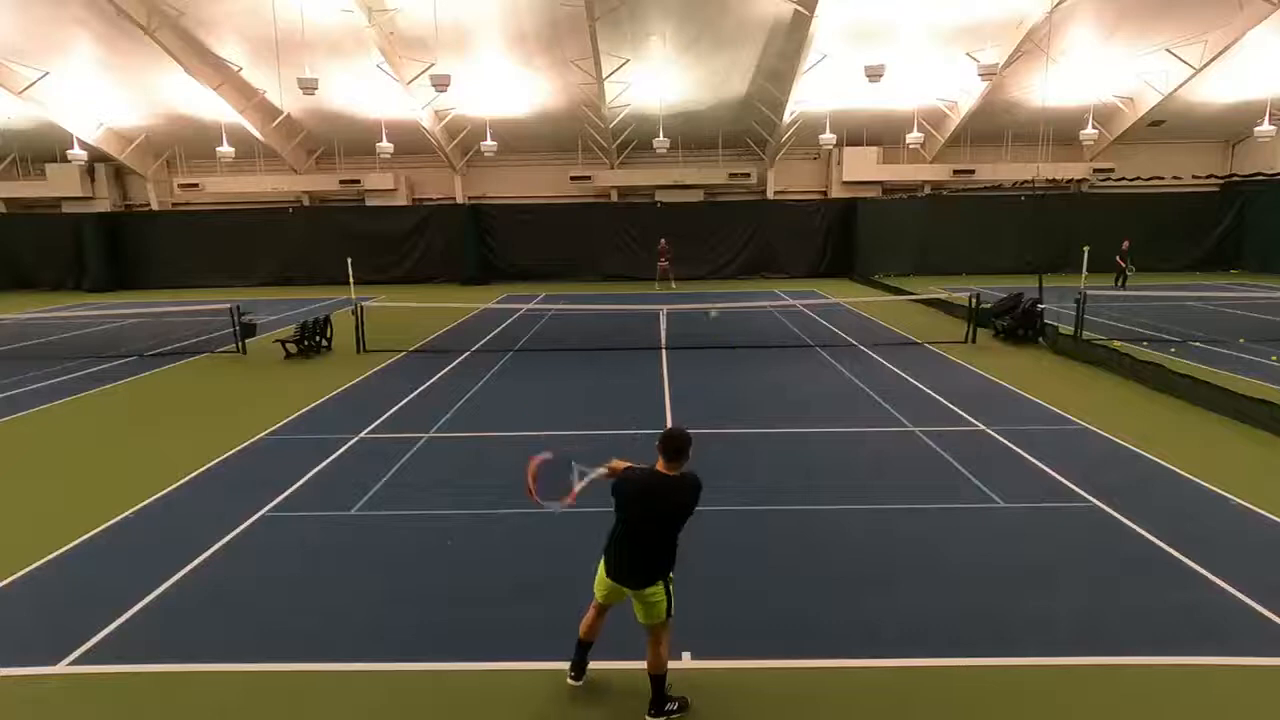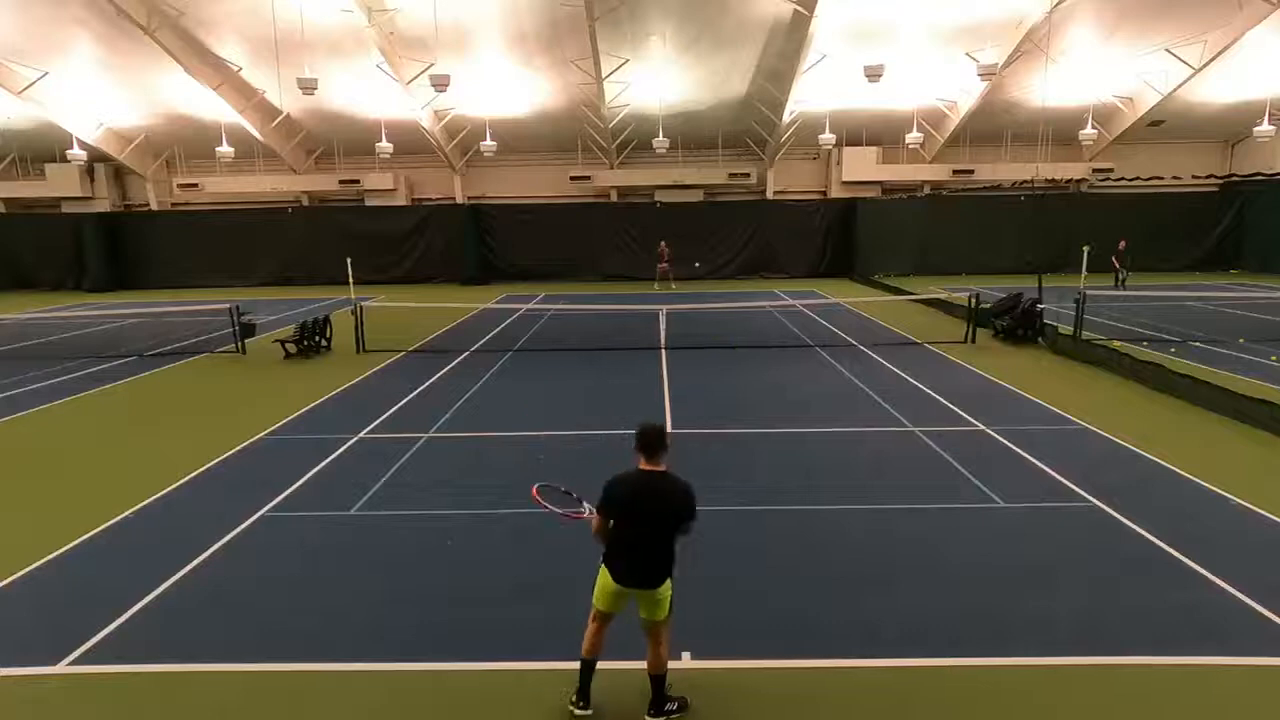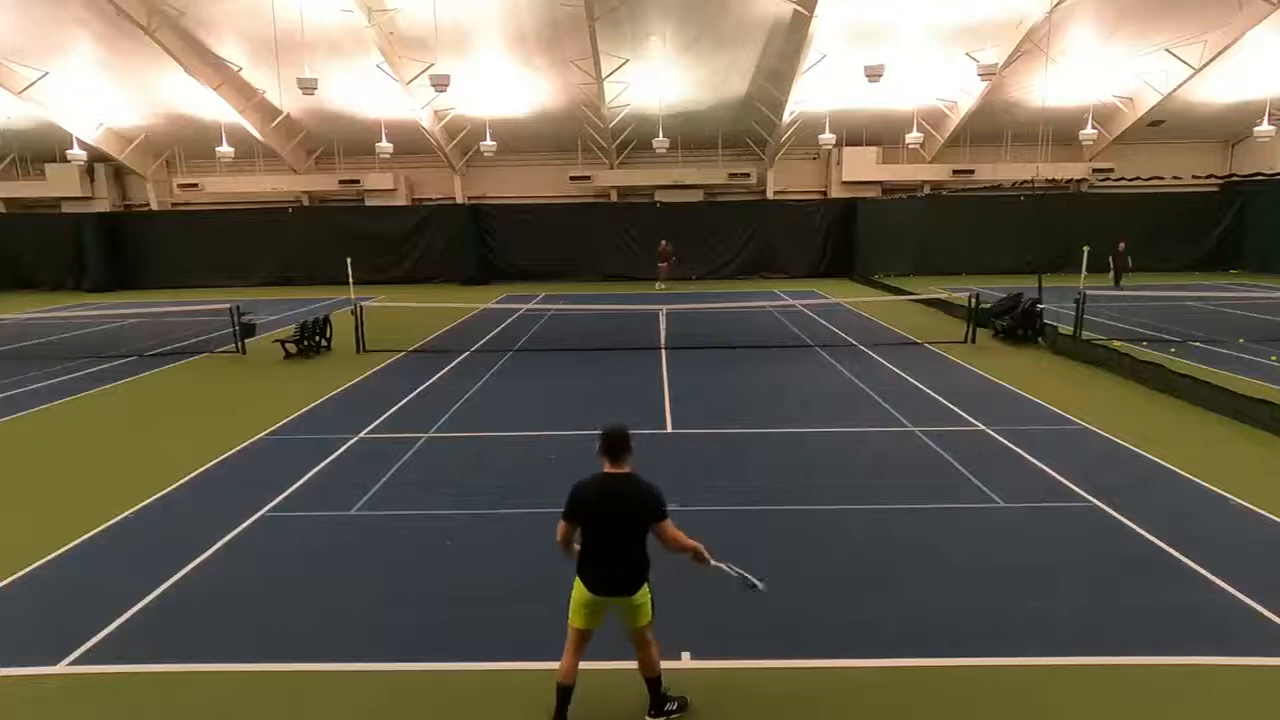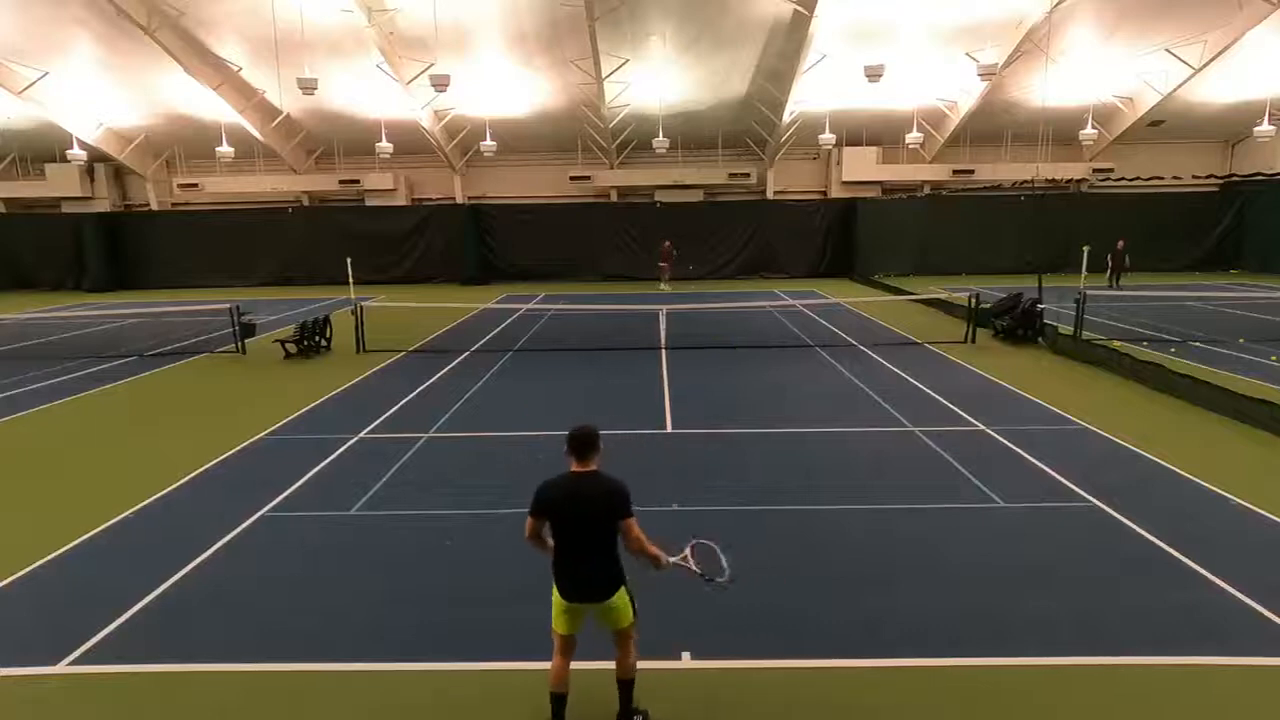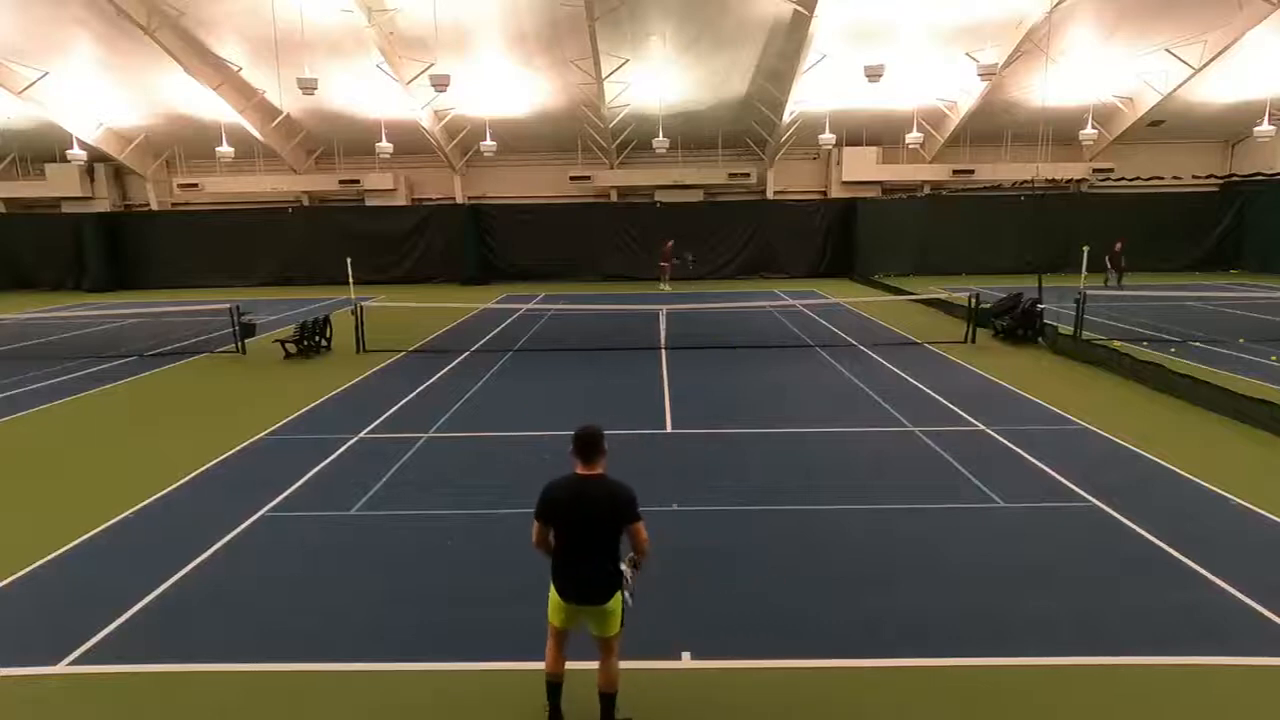
dt=0.3s
person 1, frame 1
left shoulder: (628, 479)
right shoulder: (691, 487)
left hip: (613, 565)
right hip: (651, 577)
left knee: (598, 608)
right knee: (658, 638)
left ankle: (577, 667)
person 1, frame 2
left shoulder: (617, 485)
right shoulder: (682, 491)
left elbow: (599, 530)
right elbow: (686, 528)
left hip: (616, 571)
right hip: (656, 577)
left knee: (597, 625)
right knee: (657, 638)
person 1, frame 3
left shoulder: (582, 490)
right shoulder: (647, 493)
left elbow: (563, 538)
right elbow: (669, 539)
left wrist: (575, 553)
right wrist: (697, 548)
left hip: (590, 582)
right hip: (632, 584)
left knee: (573, 647)
right knee: (644, 643)
person 1, frame 4
left shoulder: (548, 490)
right shoulder: (614, 489)
left elbow: (531, 535)
right elbow: (633, 540)
right wrist: (657, 556)
left hip: (566, 586)
right hip: (608, 585)
left knee: (562, 654)
right knee: (625, 643)
person 1, frame 5
left shoulder: (553, 491)
right shoulder: (621, 493)
left elbow: (538, 540)
right elbow: (641, 542)
right wrist: (638, 559)
left hip: (564, 585)
right hip: (606, 588)
left knee: (556, 642)
right knee: (609, 654)
